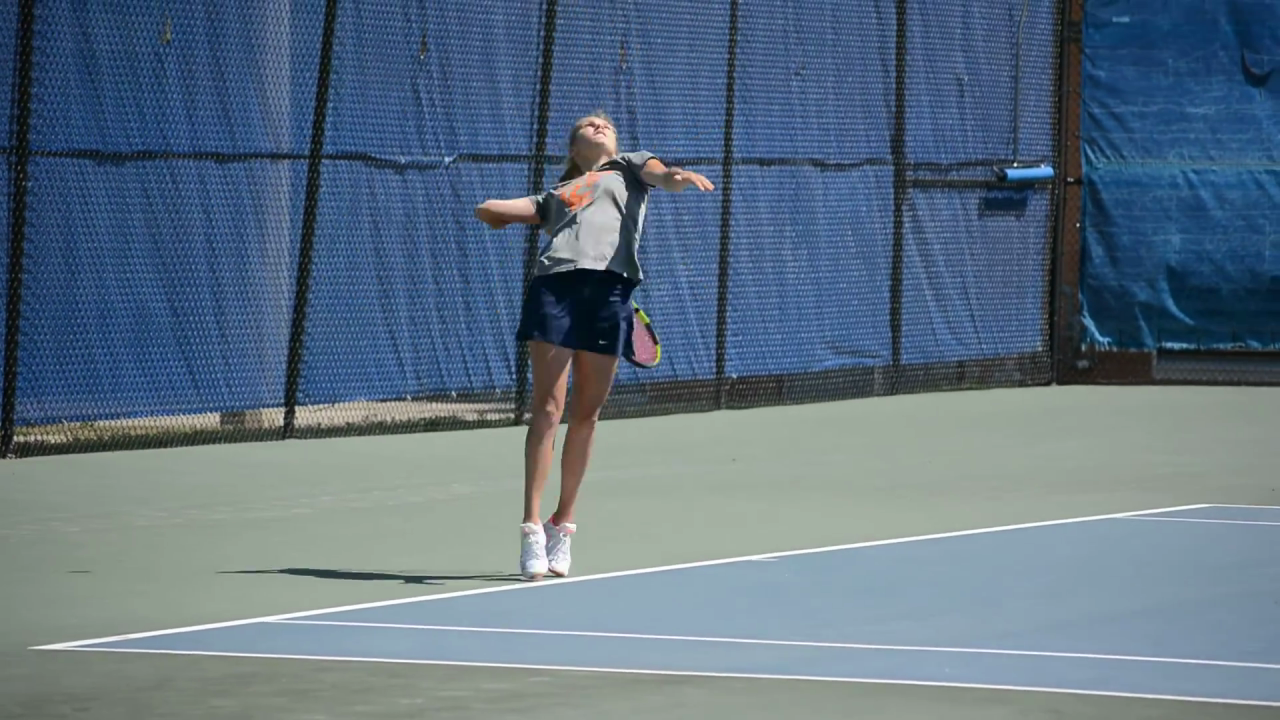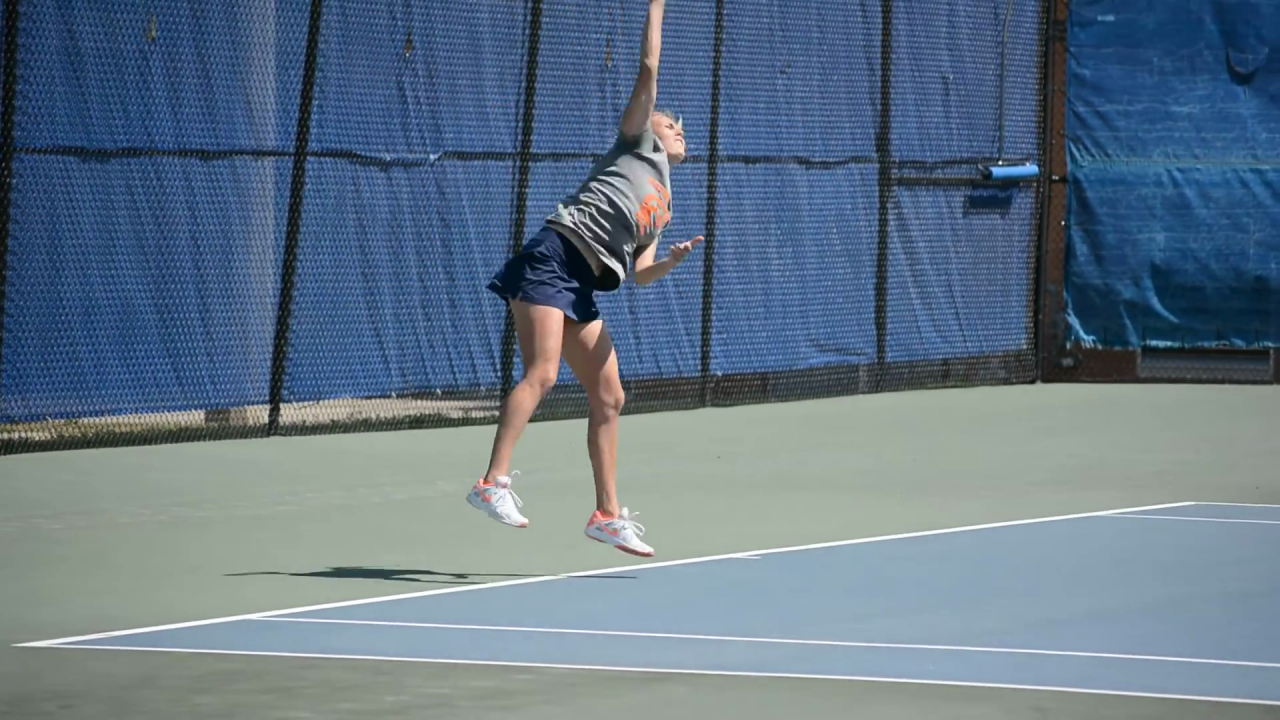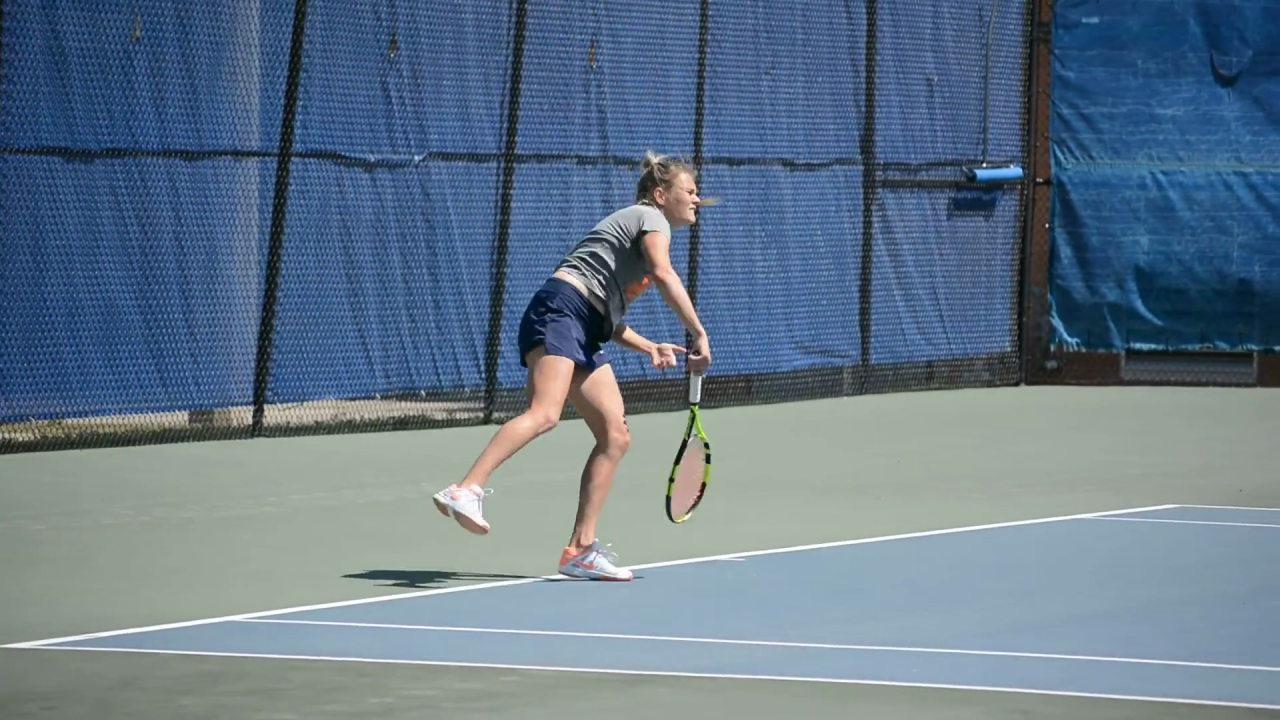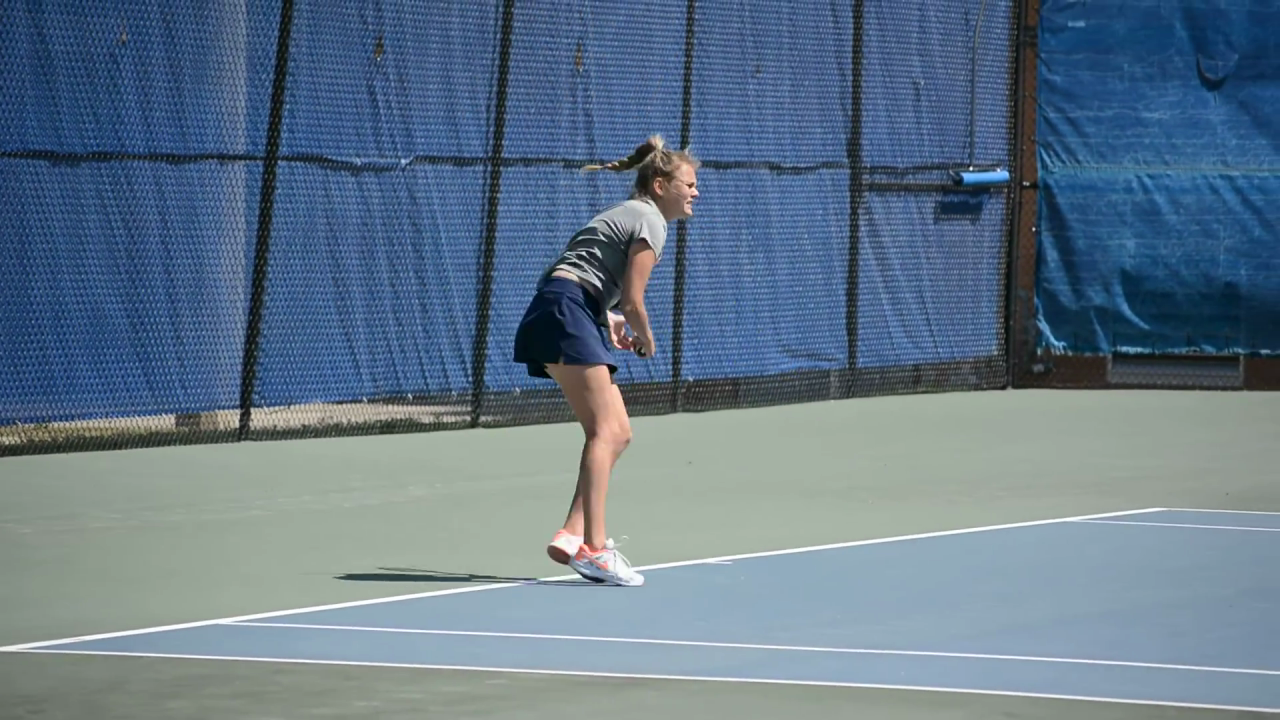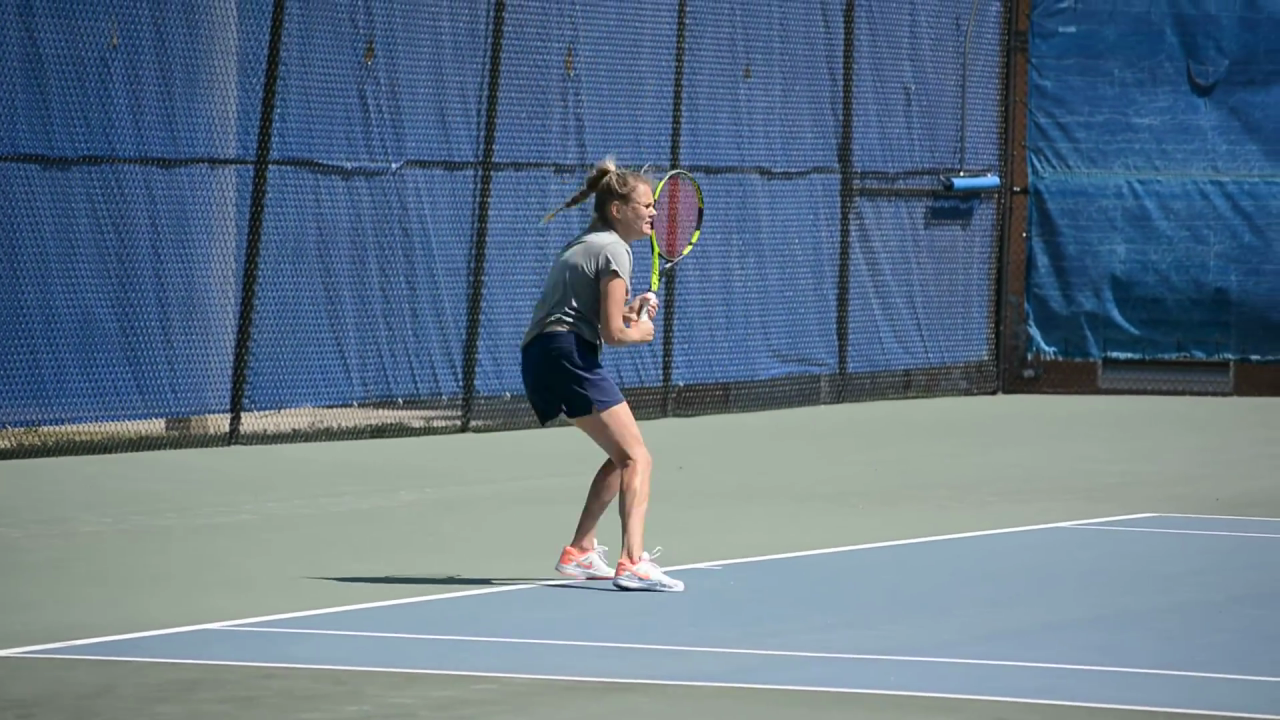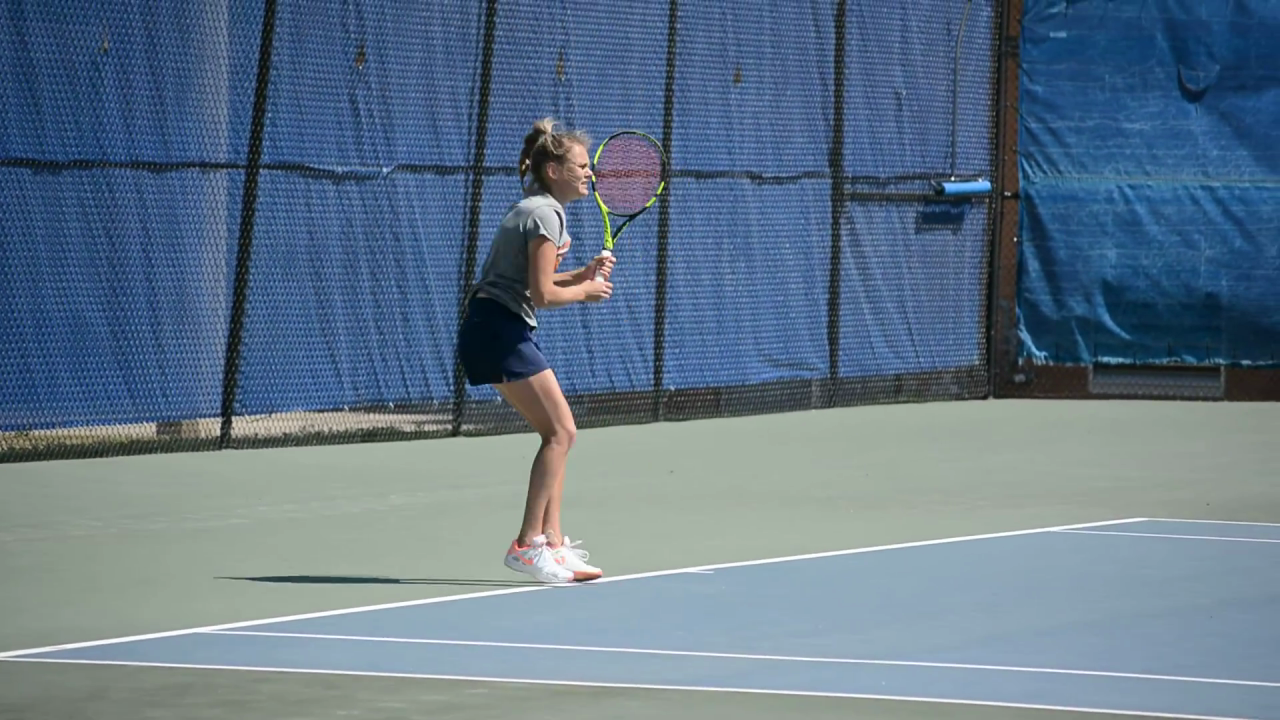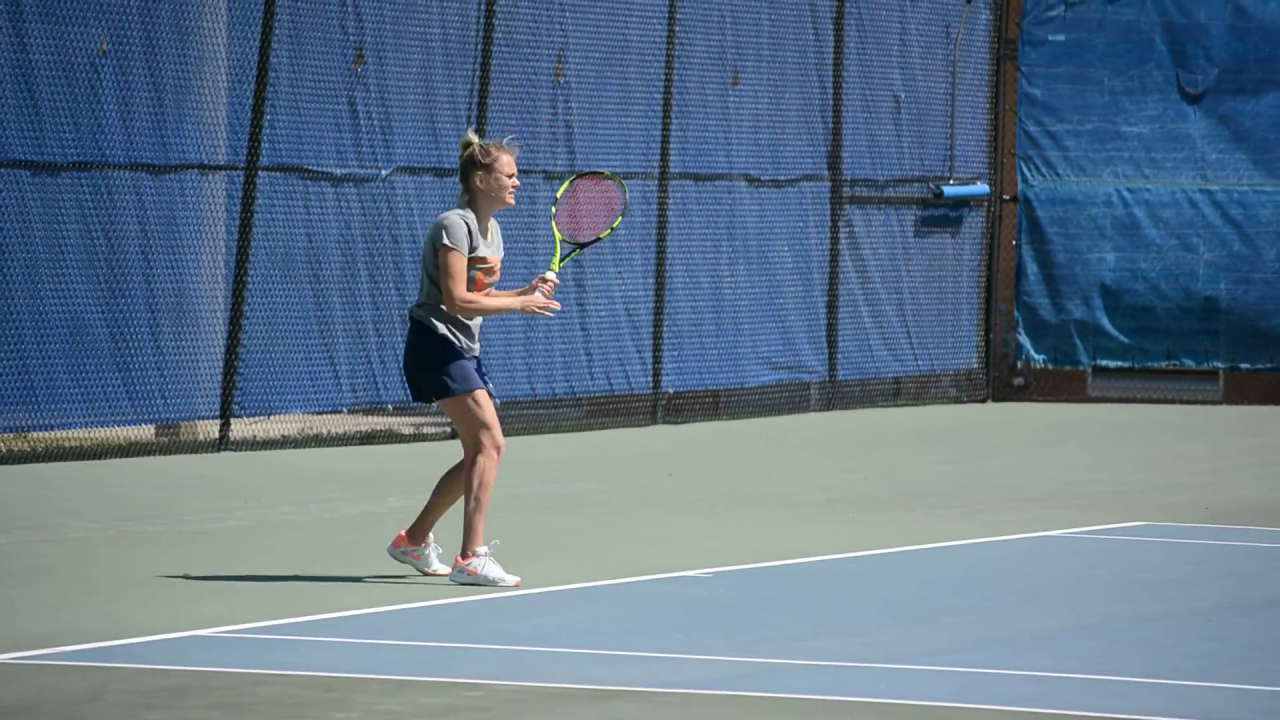
dt=0.2s
person 1, frame 1
left shoulder: (627, 166)
right shoulder: (555, 193)
left elbow: (657, 172)
right elbow: (487, 210)
left wrist: (680, 175)
right wrist: (511, 213)
left hip: (607, 291)
right hip: (554, 284)
left knee: (584, 418)
right knee: (547, 412)
left ankle: (560, 525)
right ankle: (531, 530)
person 1, frame 2
left shoulder: (661, 198)
right shoulder: (641, 150)
left elbow: (639, 275)
right elbow: (648, 71)
left wrist: (673, 259)
left hip: (581, 283)
right hip: (552, 261)
left knee: (609, 398)
right knee: (542, 373)
left ankle: (607, 512)
right ankle: (493, 482)
person 1, frame 3
left shoulder: (633, 258)
right shoulder: (652, 221)
left elbow: (608, 320)
right elbow: (668, 278)
left wrist: (651, 347)
right wrist: (699, 334)
left hip: (584, 327)
right hip: (560, 313)
left knee: (616, 437)
right knee: (543, 415)
left ankle: (581, 548)
right ankle: (464, 491)
person 1, frame 4
left shoulder: (627, 216)
right shoulder: (649, 220)
right elbow: (632, 300)
left wrist: (607, 320)
right wrist: (647, 341)
left hip: (553, 315)
right hip: (565, 311)
left knee: (618, 432)
right knee: (607, 432)
left ankle: (575, 536)
right ankle: (592, 546)
person 1, frame 5
left shoulder: (582, 245)
right shoulder: (614, 250)
right elbow: (615, 333)
left wrist: (629, 311)
right wrist: (642, 331)
left hip: (543, 358)
right hip: (569, 358)
left knee: (624, 456)
right knee: (637, 458)
left ankle: (579, 549)
right ankle: (633, 561)
person 1, frame 6
left shoulder: (533, 209)
right shoulder: (544, 214)
right elbow: (543, 296)
left wrist: (584, 274)
right wrist: (586, 291)
left hip: (500, 330)
right hip: (501, 330)
left knee: (560, 431)
right knee: (561, 431)
left ankle: (544, 544)
right ankle: (529, 545)
person 1, frame 7
left shoulder: (489, 227)
right shoulder: (453, 225)
left elbow: (480, 297)
right elbow: (457, 301)
left wrist: (529, 291)
right wrist: (522, 304)
left hip: (462, 350)
right hip: (437, 346)
left knee: (482, 453)
right knee: (489, 445)
left ankle: (414, 538)
right ankle: (471, 556)
